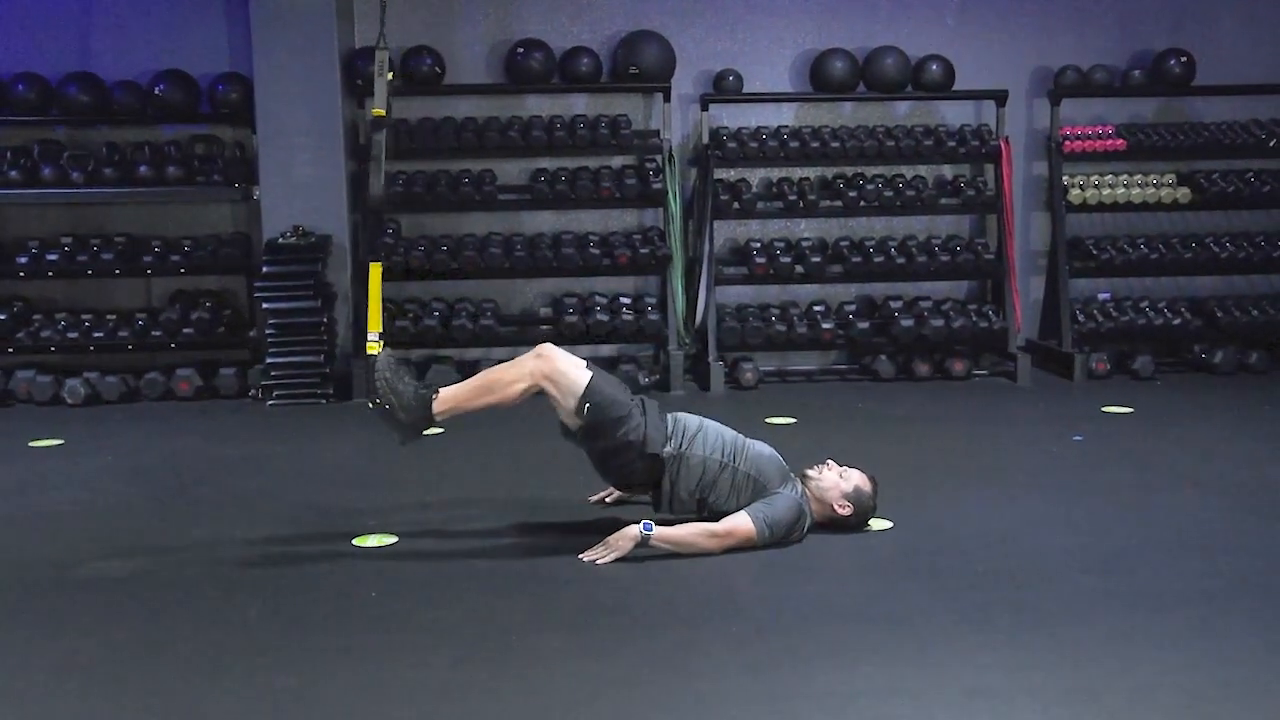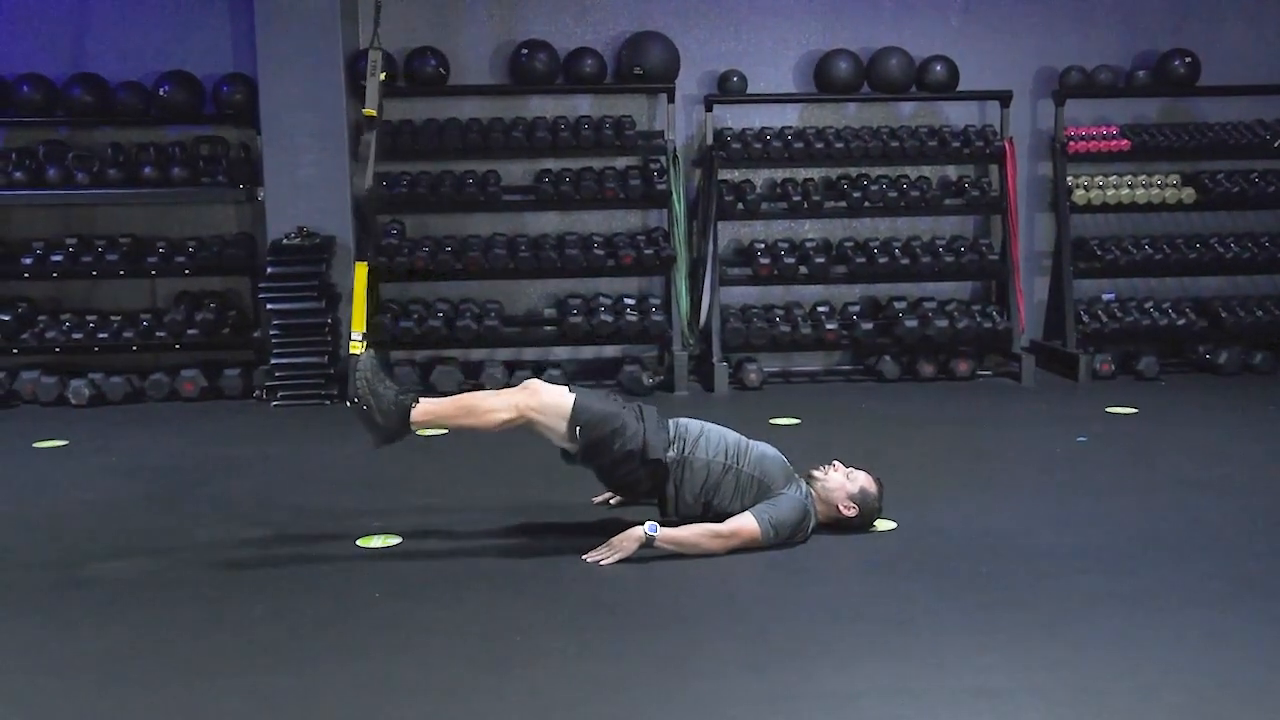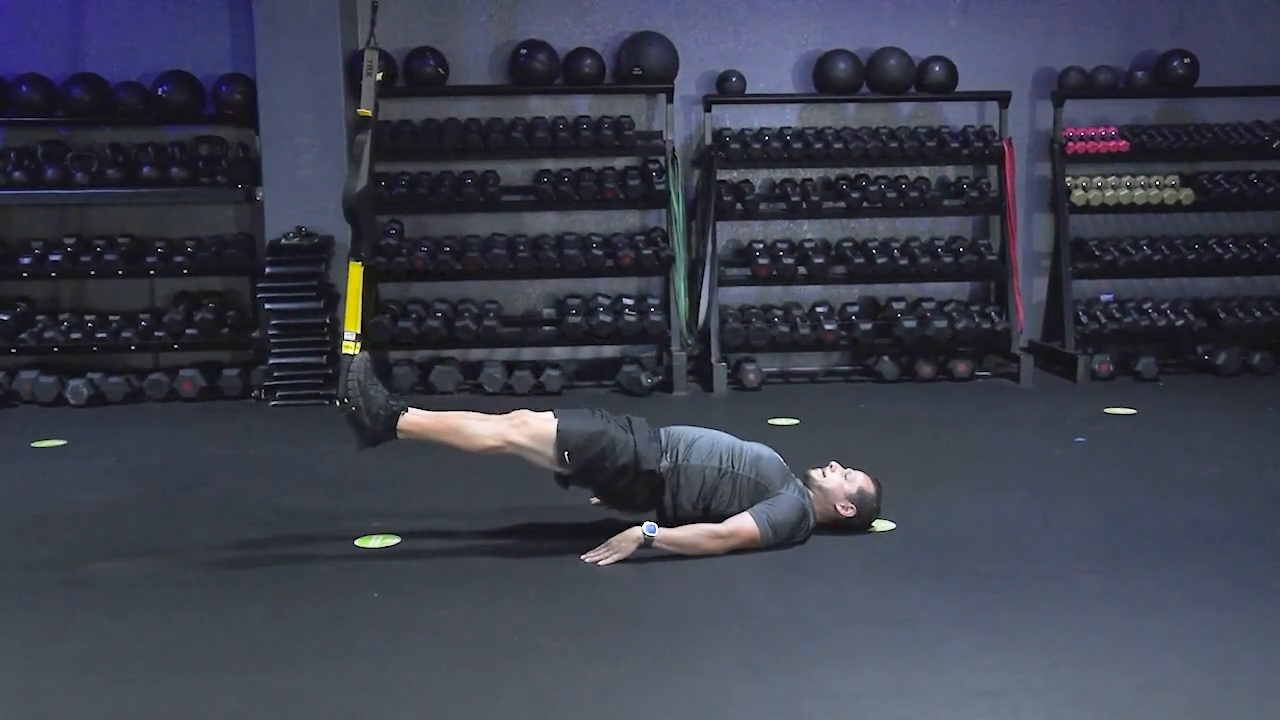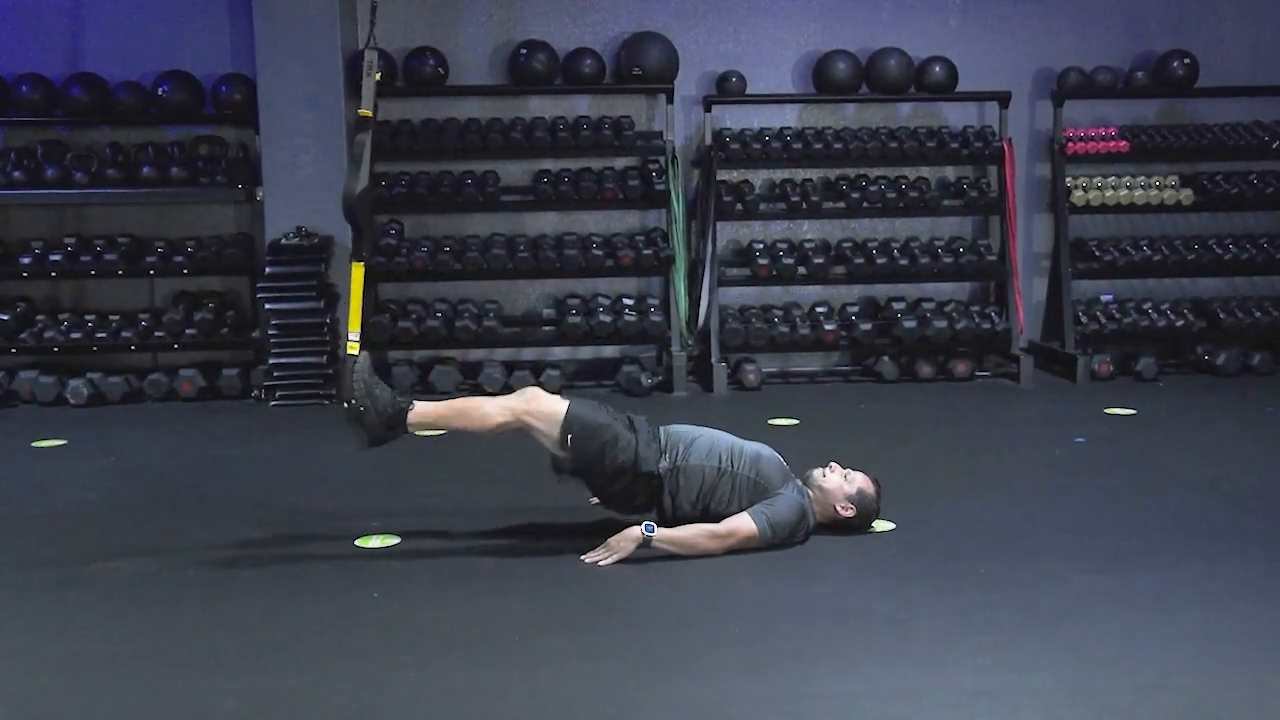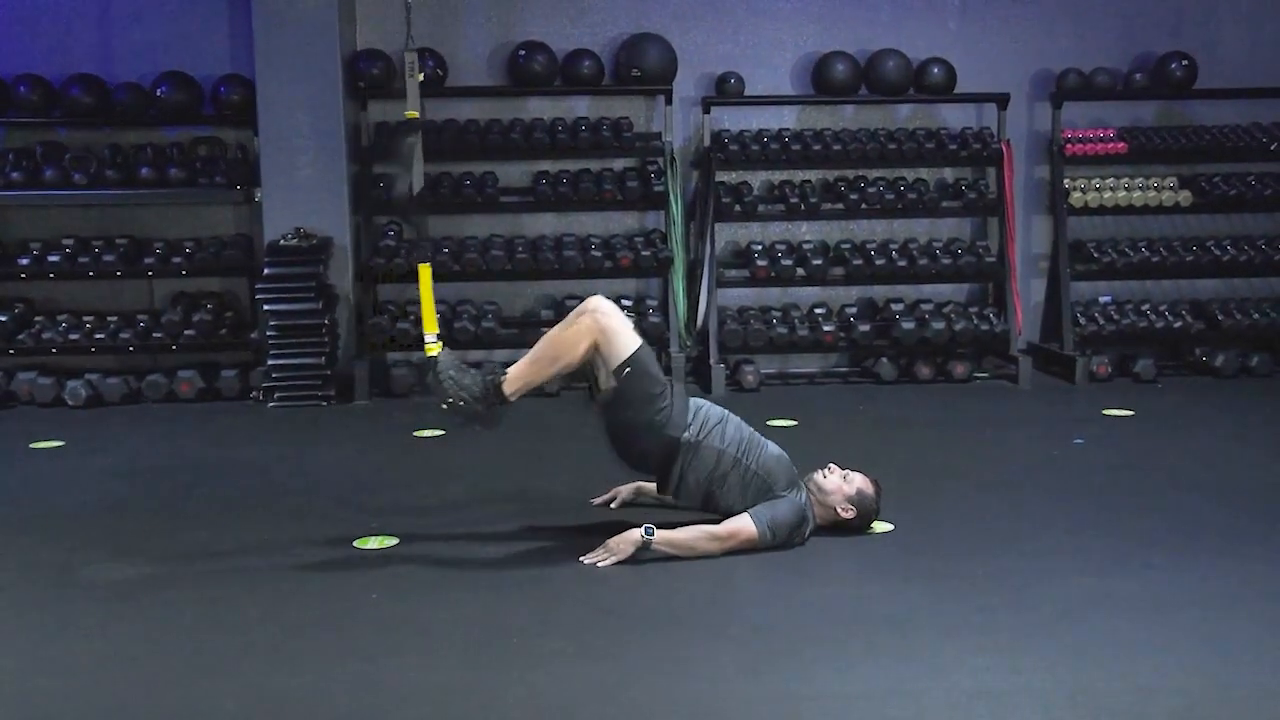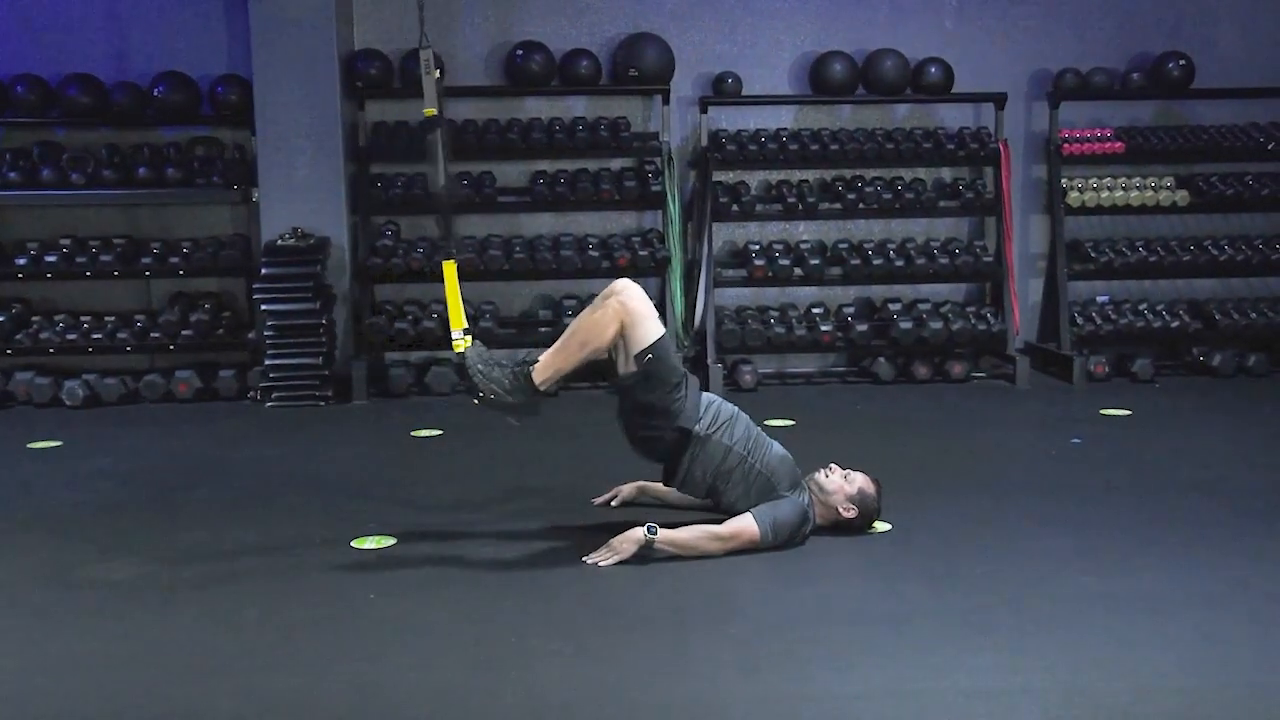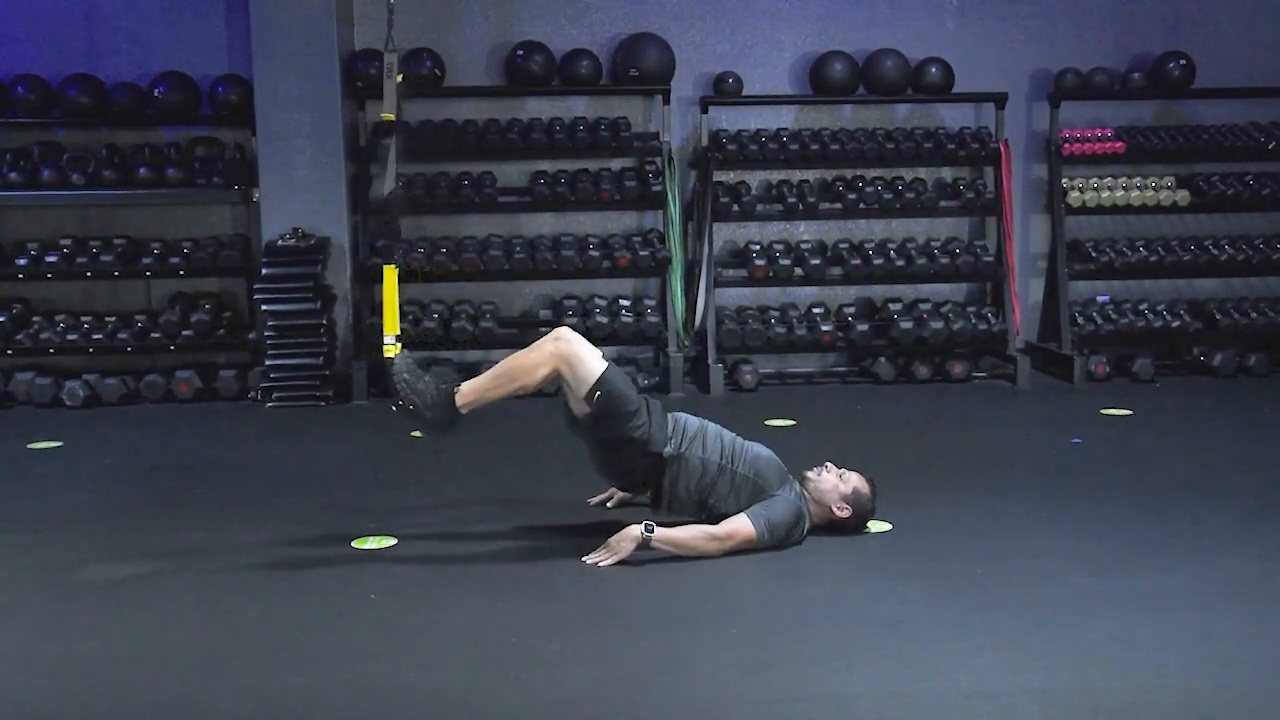
dt=0.4s
person 1, frame 1
left shoulder: (790, 513)
right shoulder: (785, 484)
left elbow: (720, 535)
left wrist: (643, 532)
left hip: (650, 452)
right hip: (659, 433)
left knee: (544, 363)
right knee: (547, 360)
left ankle: (424, 408)
right ankle: (431, 400)
person 1, frame 2
left shoulder: (795, 514)
right shoulder: (789, 484)
left elbow: (724, 535)
left wrist: (646, 533)
left hip: (654, 459)
right hip: (659, 438)
left knee: (528, 400)
right knee: (533, 393)
left ankle: (403, 416)
right ankle: (408, 408)
person 1, frame 3
left shoulder: (794, 513)
right shoulder: (784, 481)
left elbow: (723, 536)
left wrist: (645, 534)
left hip: (650, 472)
right hip: (653, 448)
left knee: (513, 432)
right knee: (519, 422)
left ankle: (390, 421)
right ankle: (396, 416)
person 1, frame 4
left shoulder: (794, 513)
right shoulder: (786, 482)
left elbow: (722, 536)
left wrist: (644, 534)
left hip: (648, 473)
right hip: (654, 448)
left knee: (527, 406)
right knee: (529, 400)
left ankle: (399, 417)
right ankle: (403, 411)
person 1, frame 5
left shoulder: (792, 517)
right shoulder: (791, 492)
left elbow: (722, 538)
left wrist: (643, 536)
right wrist: (643, 488)
left hip: (665, 435)
right hip: (679, 427)
left knee: (597, 313)
right knee: (595, 313)
left ankle: (492, 394)
right ankle: (496, 387)
person 1, frame 6
left shoulder: (795, 516)
right shoulder: (795, 495)
left elbow: (725, 537)
left wrist: (647, 535)
left hip: (675, 425)
right hip: (687, 421)
left knee: (623, 298)
right knee: (620, 299)
left ankle: (526, 383)
right ankle: (528, 376)
person 1, frame 7
left shoulder: (788, 516)
right shoulder: (786, 490)
left elbow: (721, 537)
left wrist: (644, 533)
right wrist: (636, 489)
left hip: (650, 450)
right hip: (663, 439)
left knee: (562, 347)
right knee: (563, 345)
left ankle: (449, 402)
right ankle: (454, 397)
